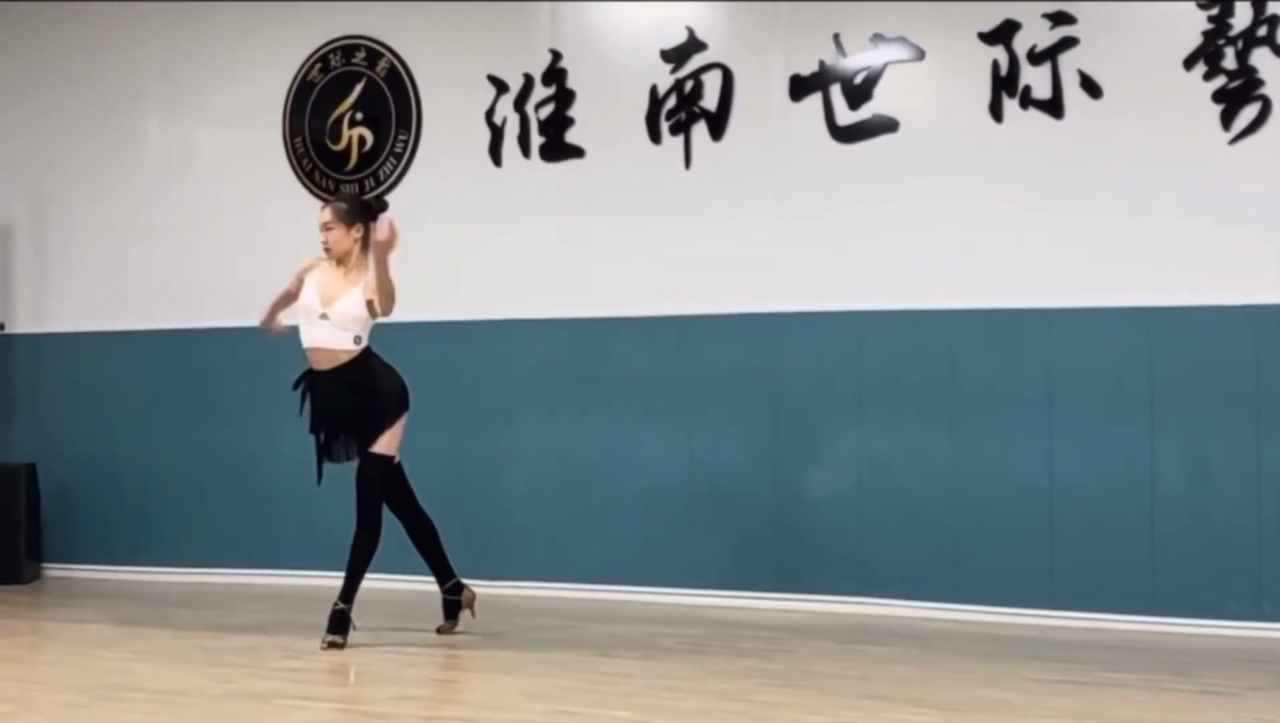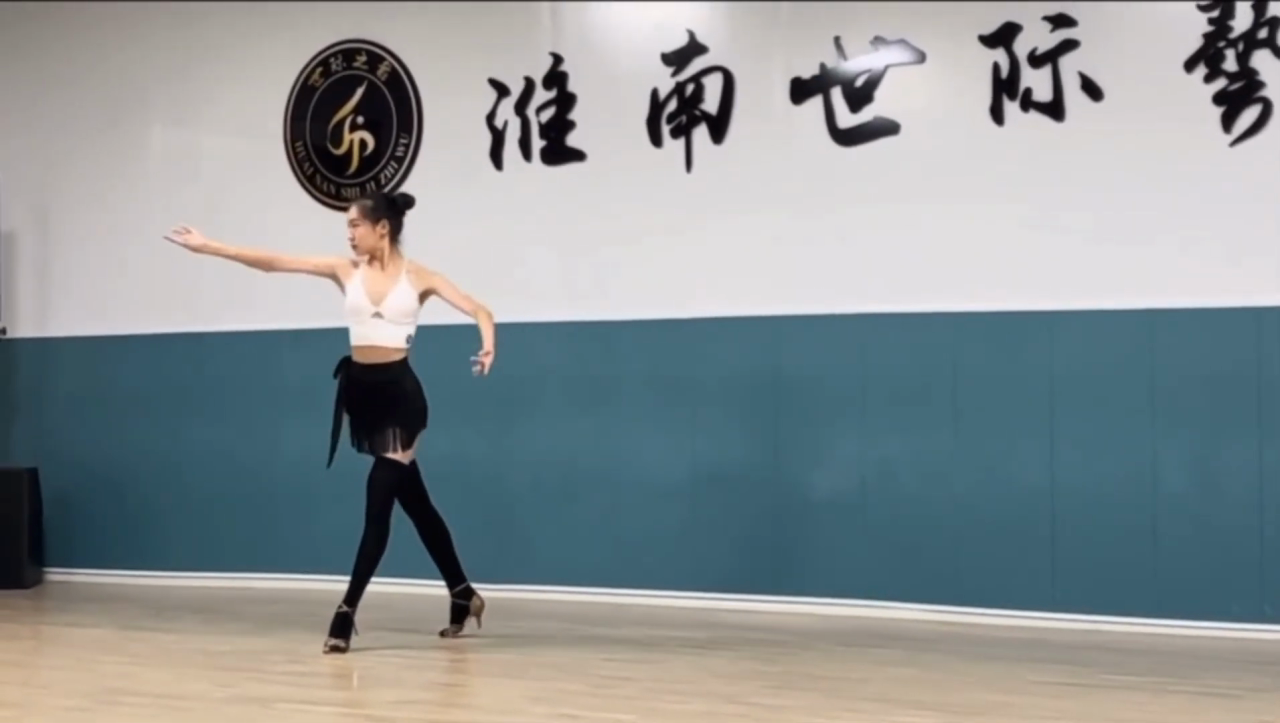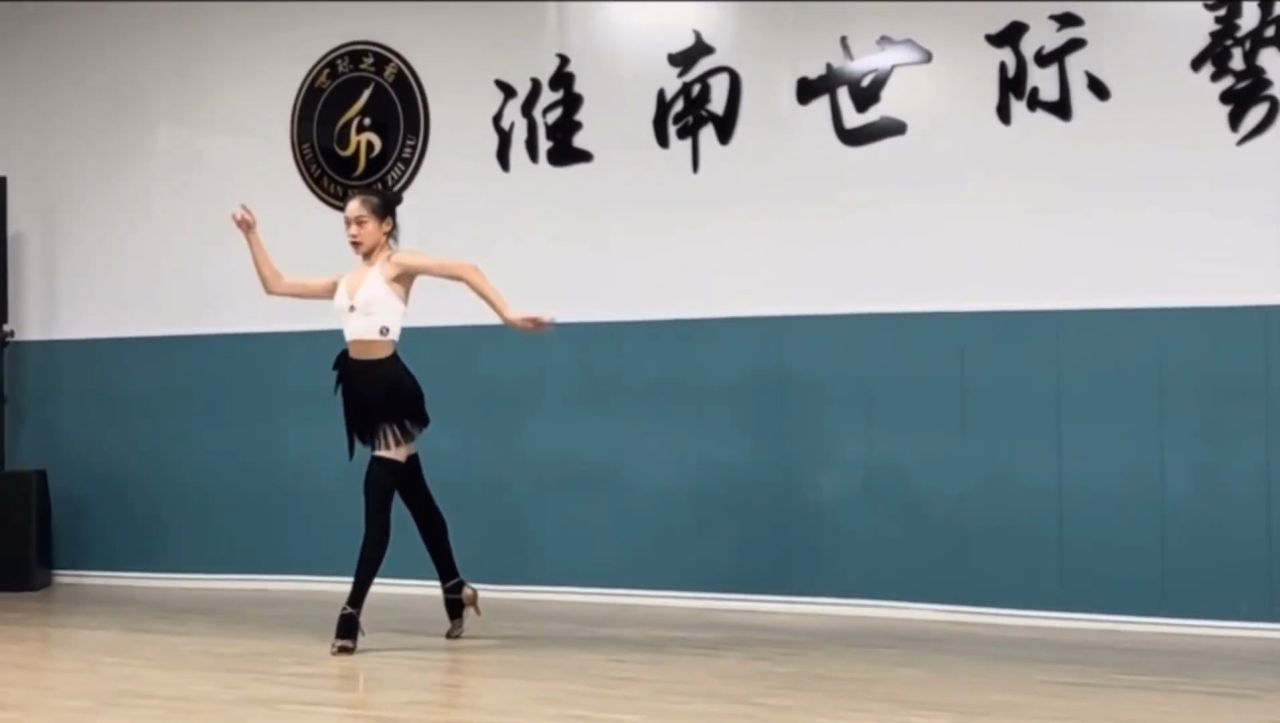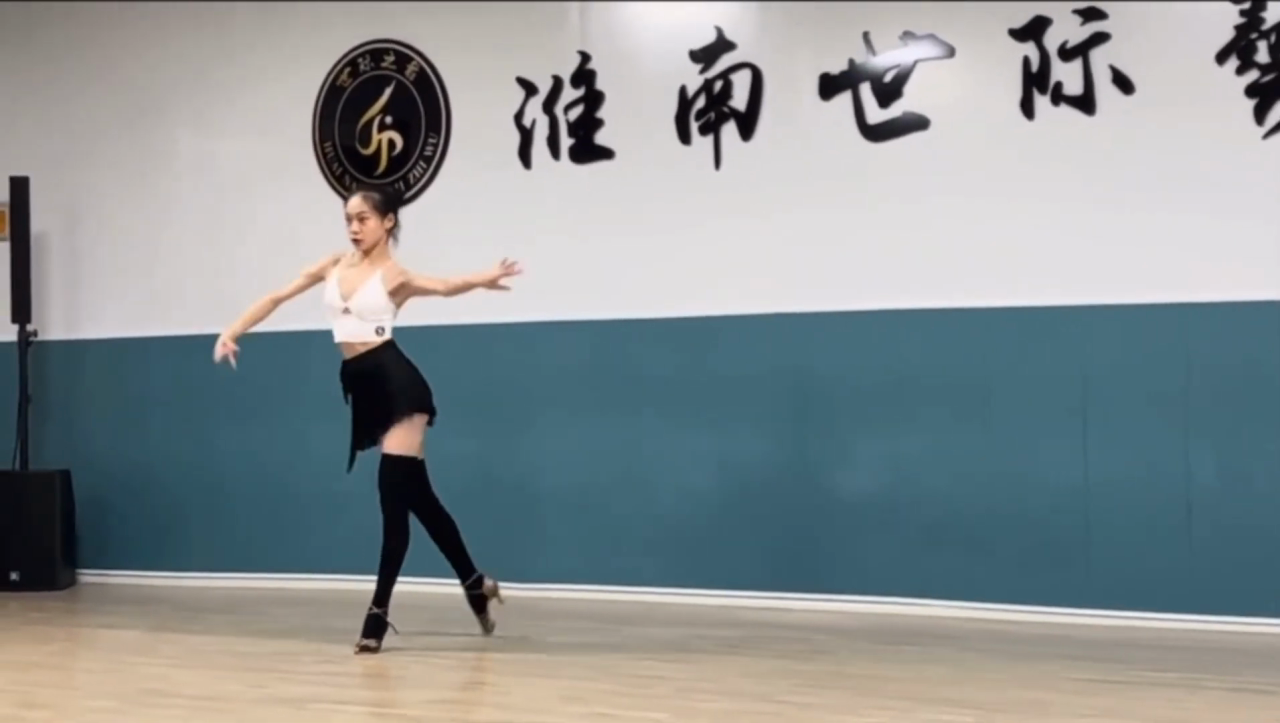
dt=0.5s
person 1, frame 1
left shoulder: (370, 284)
right shoulder: (311, 269)
left elbow: (381, 306)
right elbow: (289, 294)
left wrist: (379, 260)
right wrist: (271, 315)
left hip: (373, 389)
right hip: (329, 392)
left knee: (370, 496)
right knee: (395, 495)
left ankle: (344, 608)
right ankle: (454, 588)
person 1, frame 2
left shoulder: (417, 276)
right shoulder: (346, 270)
left elbow: (479, 310)
right elbow: (274, 263)
left wrist: (487, 344)
right wrist: (208, 245)
left hip: (399, 390)
right hip: (361, 387)
left knee: (379, 501)
right knee: (414, 501)
left ankle: (347, 611)
right ankle: (463, 594)
person 1, frame 3
left shoulder: (398, 265)
right shoulder: (346, 280)
left elbow: (464, 270)
right elbow: (277, 284)
left wrist: (508, 315)
right wrist: (252, 236)
left hip: (390, 385)
right hip: (361, 386)
left knee: (376, 500)
right knee: (415, 495)
left ankle: (352, 612)
right ankle: (455, 588)
person 1, frame 4
left shoulder: (393, 275)
right shoulder: (334, 265)
left elbow: (441, 286)
right elbow: (278, 297)
left wrist: (486, 279)
right wrist: (231, 332)
left hip: (397, 385)
right hip: (366, 388)
left knee: (394, 498)
right knee: (417, 498)
left ankle: (379, 611)
right ankle: (475, 583)
